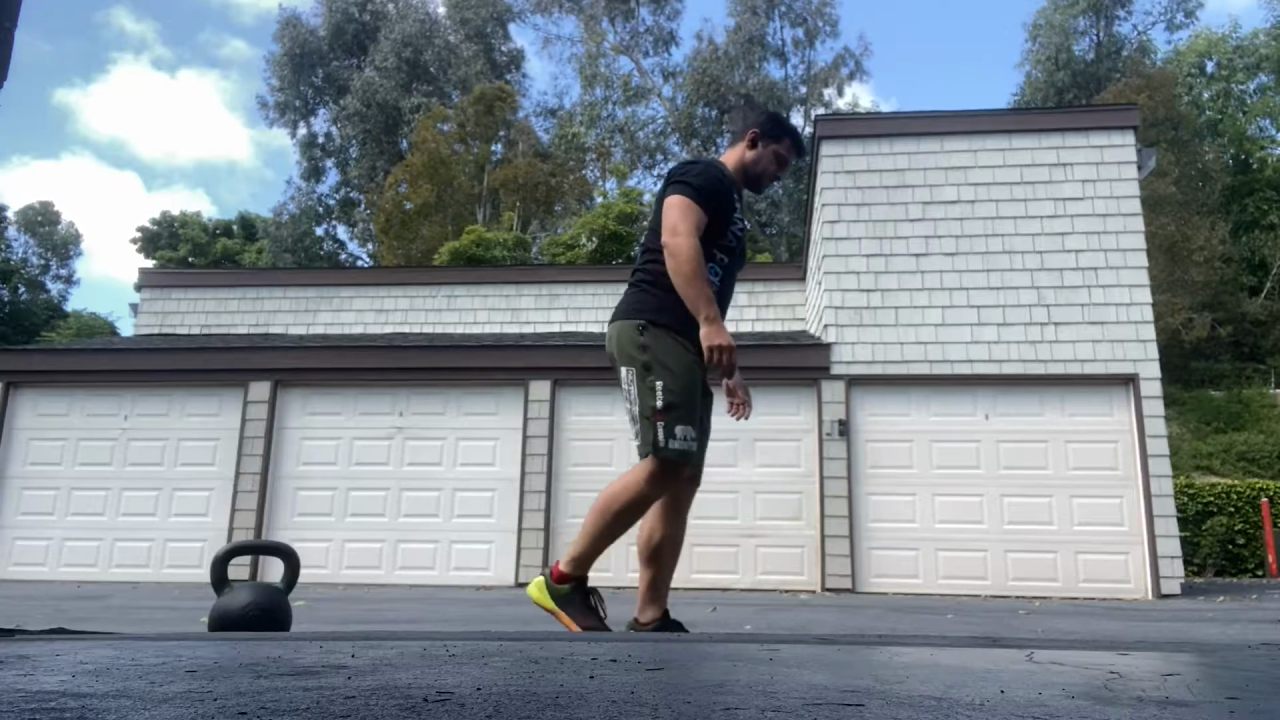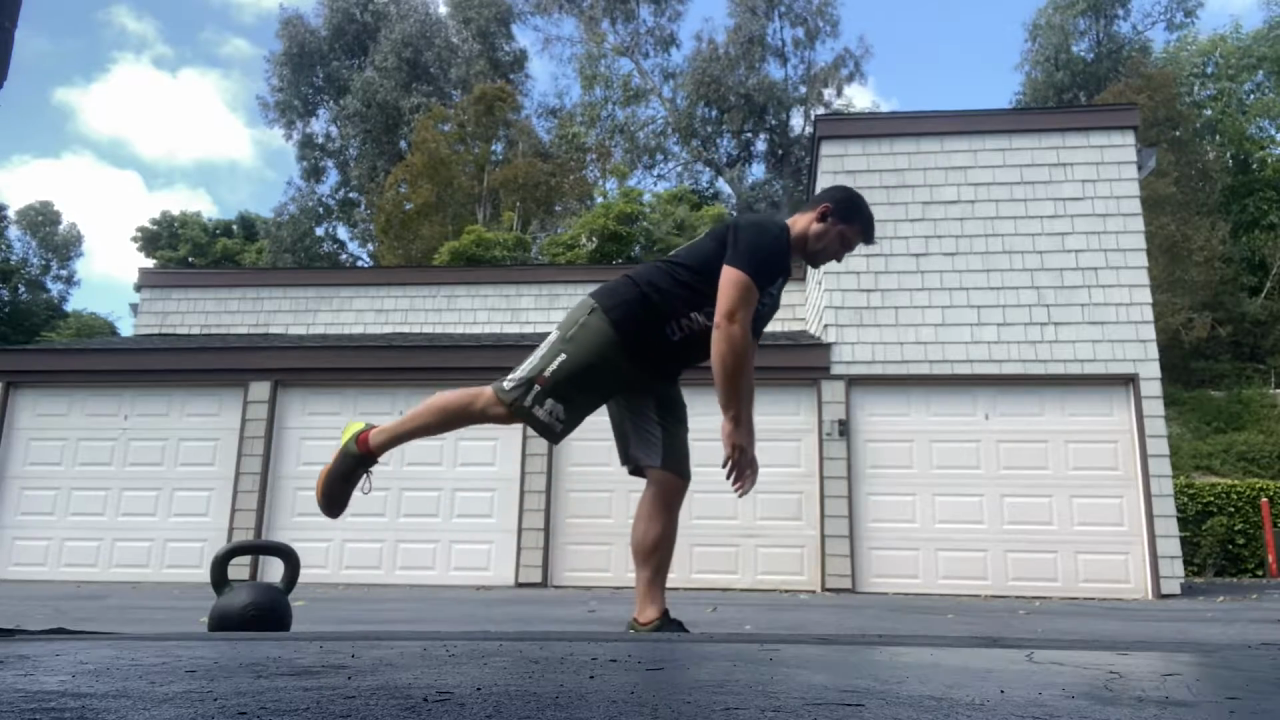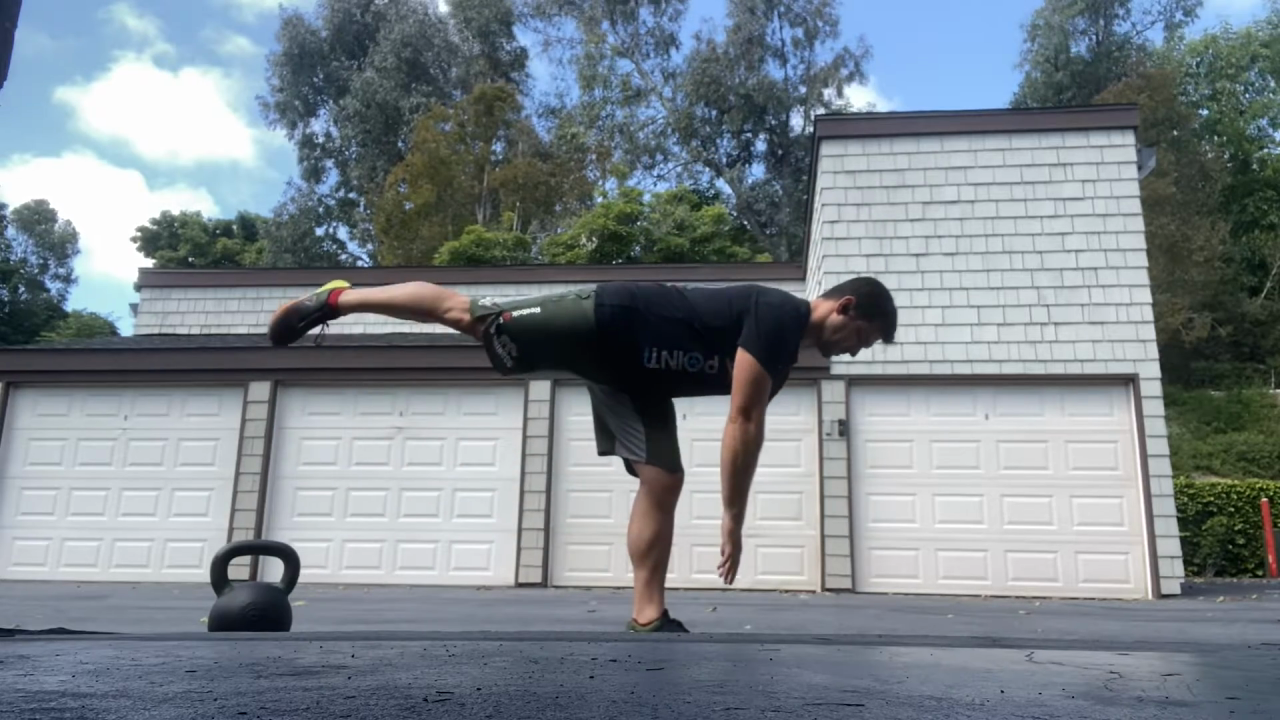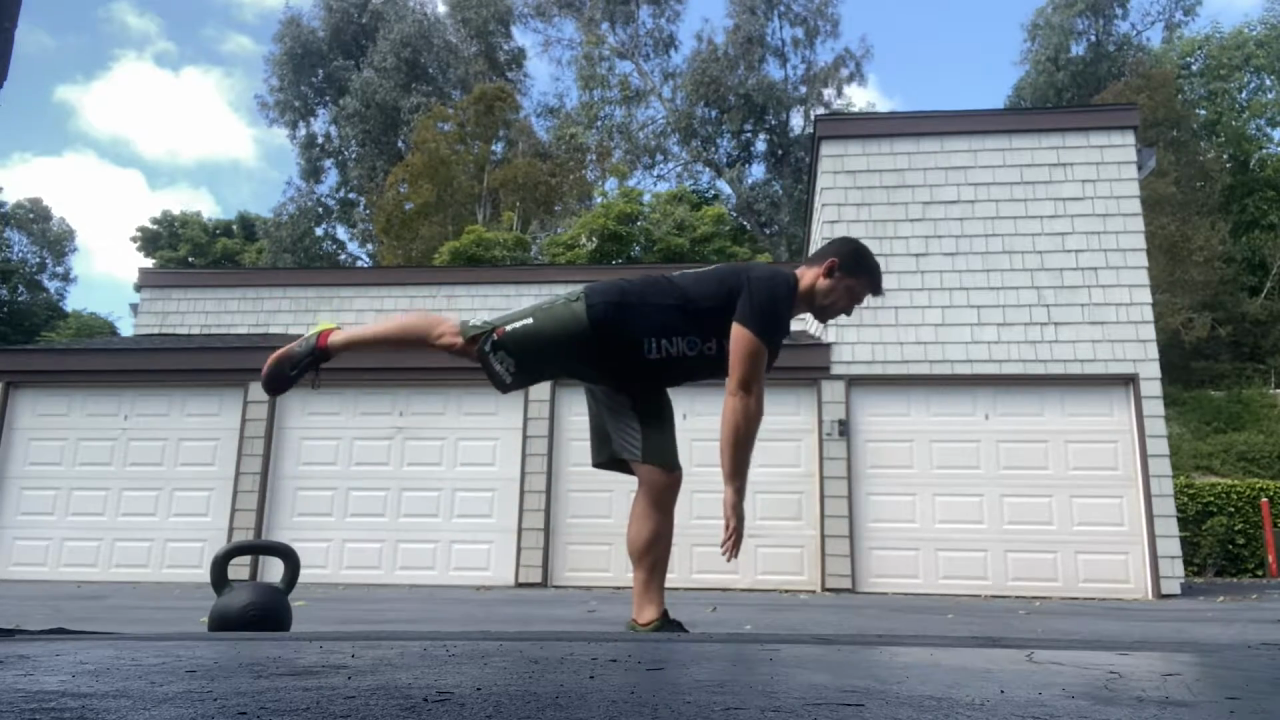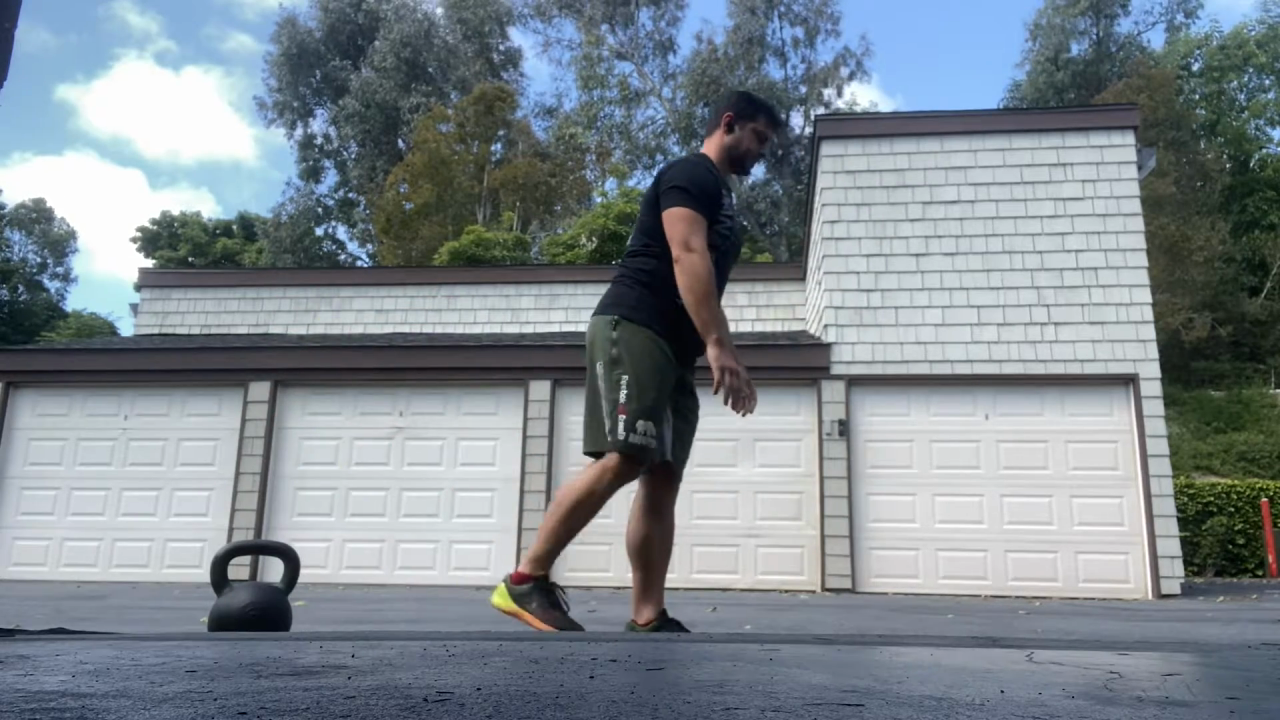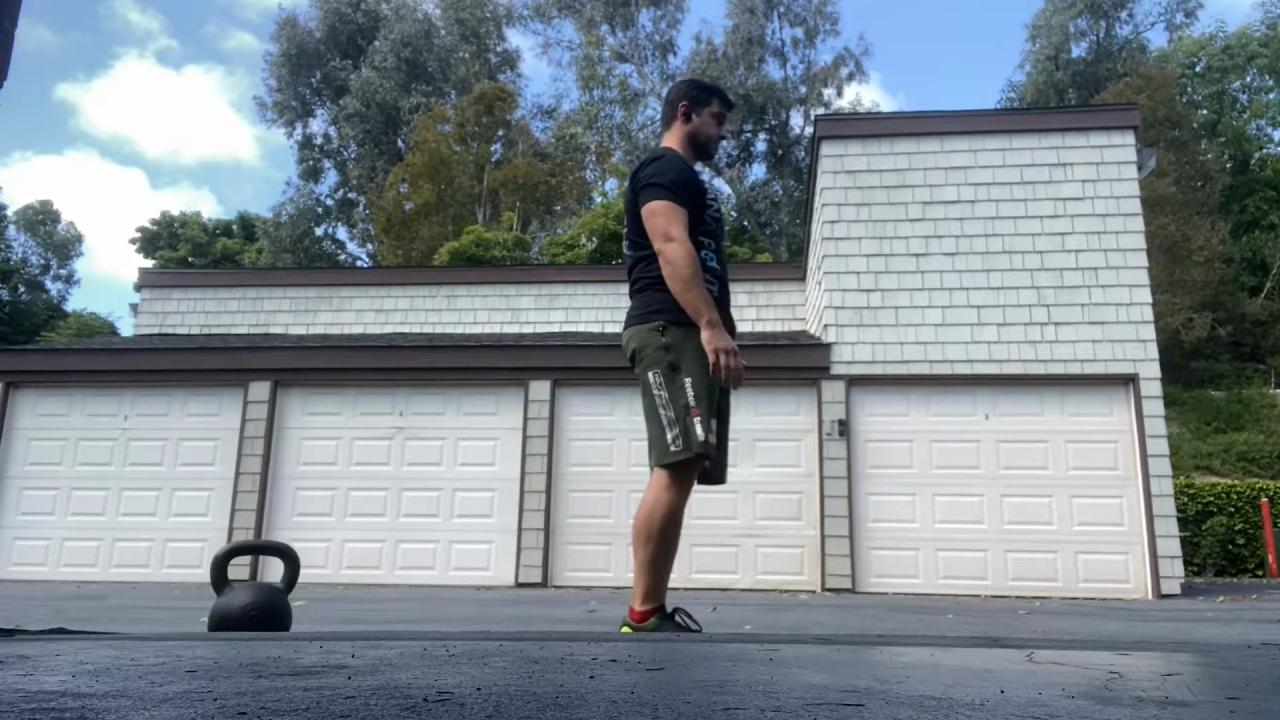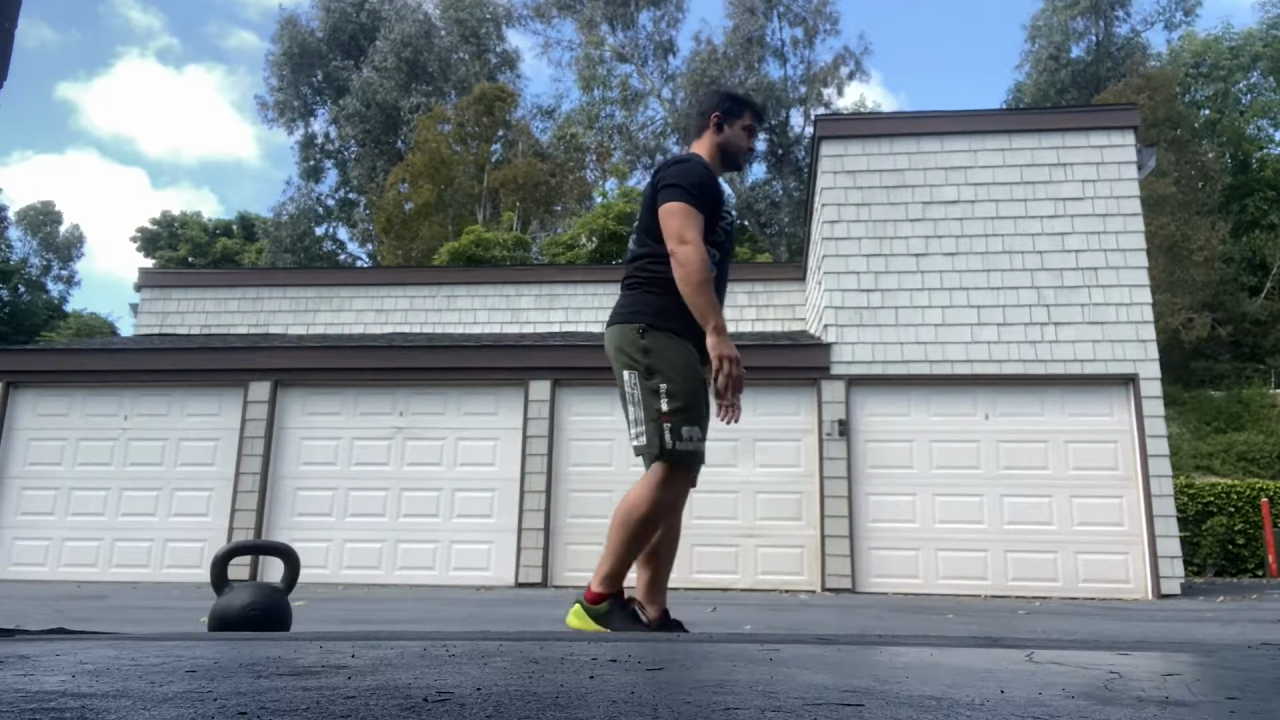
dt=0.7s
person 1, frame 1
left shoulder: (729, 201)
right shoulder: (702, 176)
right elbow: (677, 241)
left wrist: (729, 369)
right wrist: (710, 326)
left hip: (683, 343)
right hip: (653, 331)
left knee: (681, 479)
right knee: (664, 464)
left ankle: (650, 616)
right ankle: (565, 578)
person 1, frame 2
left shoulder: (776, 270)
right shoulder: (763, 235)
left elbow: (736, 351)
right elbow: (728, 324)
left wrist: (744, 437)
right wrist: (734, 423)
left hip: (654, 364)
right hip: (611, 326)
left knee: (669, 481)
right knee: (502, 404)
left ankle: (648, 615)
right ankle: (369, 442)
person 1, frame 3
left shoulder: (782, 355)
right shoulder: (778, 318)
left elbow: (749, 428)
right elbow: (740, 422)
left wrist: (736, 515)
right wrist: (732, 518)
left hip: (632, 372)
right hip: (601, 326)
left knee: (663, 481)
right knee: (464, 313)
left ankle: (648, 615)
right ankle: (337, 299)
person 1, frame 4
left shoulder: (774, 319)
right shoulder: (770, 288)
left elbow: (746, 401)
right elbow: (740, 397)
left wrist: (733, 488)
right wrist: (734, 491)
left hip: (630, 369)
right hip: (595, 325)
left knee: (661, 481)
right knee: (455, 337)
left ankle: (648, 614)
right ankle: (324, 343)
person 1, frame 5
left shoulder: (718, 191)
right shoulder: (689, 176)
left elbow: (707, 279)
right elbow: (690, 259)
left wrist: (722, 362)
right wrist: (719, 347)
left hip: (672, 343)
right hip: (633, 326)
left knee: (662, 479)
right knee: (622, 459)
left ankle: (648, 615)
right ankle: (526, 581)
person 1, frame 6
left shoulder: (686, 181)
right shoulder: (663, 169)
right elbow: (672, 248)
left wrist: (714, 333)
right wrist: (712, 326)
left hip: (690, 339)
right hip: (670, 332)
left knee: (678, 473)
right knee: (676, 468)
left ankle: (654, 610)
right ankle: (643, 615)
person 1, frame 7
left shoulder: (705, 188)
right shoulder: (685, 174)
right elbow: (683, 253)
left wrist: (719, 362)
right wrist: (716, 334)
left hip: (675, 342)
right hip: (651, 333)
left knee: (676, 475)
right knee: (671, 467)
left ankle: (652, 614)
right ankle: (600, 596)
